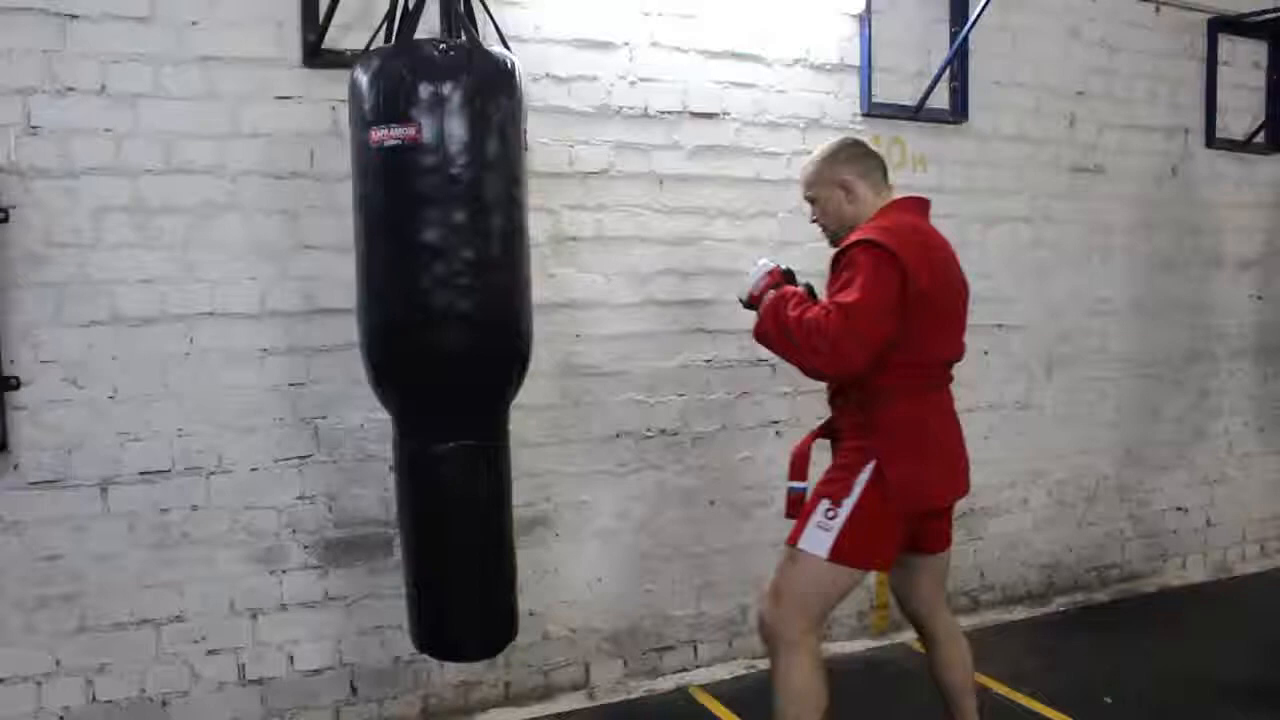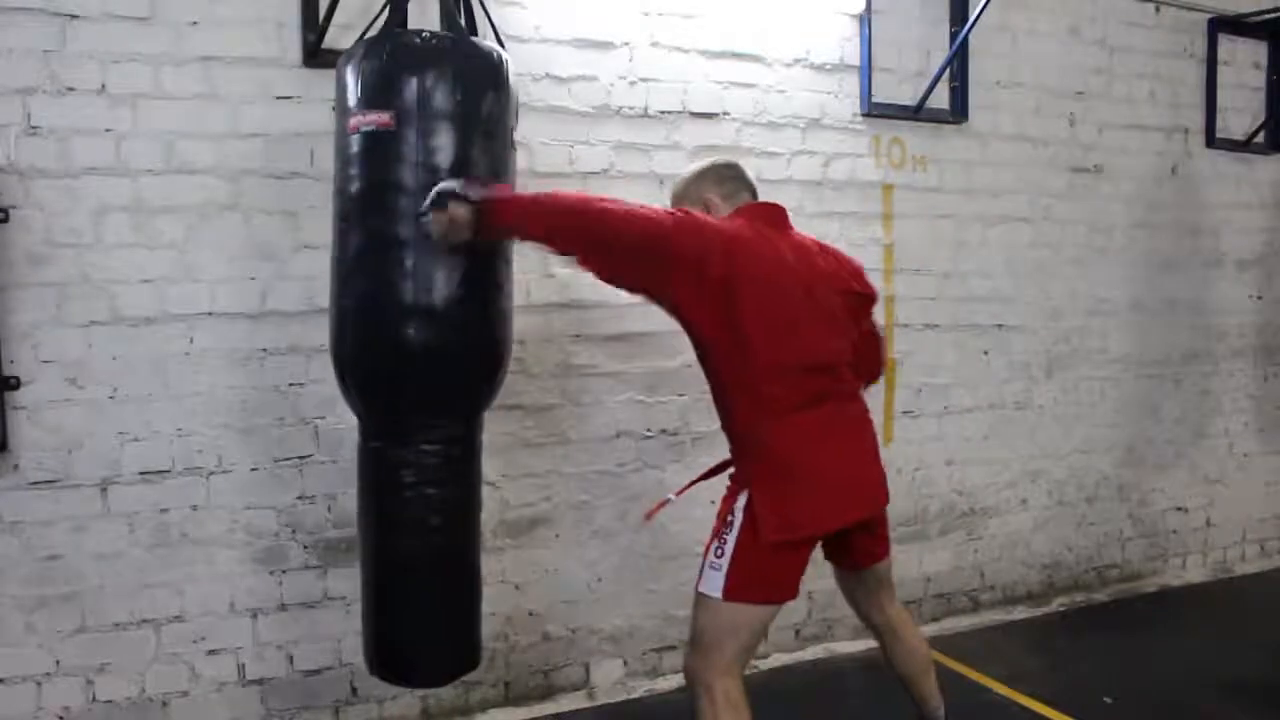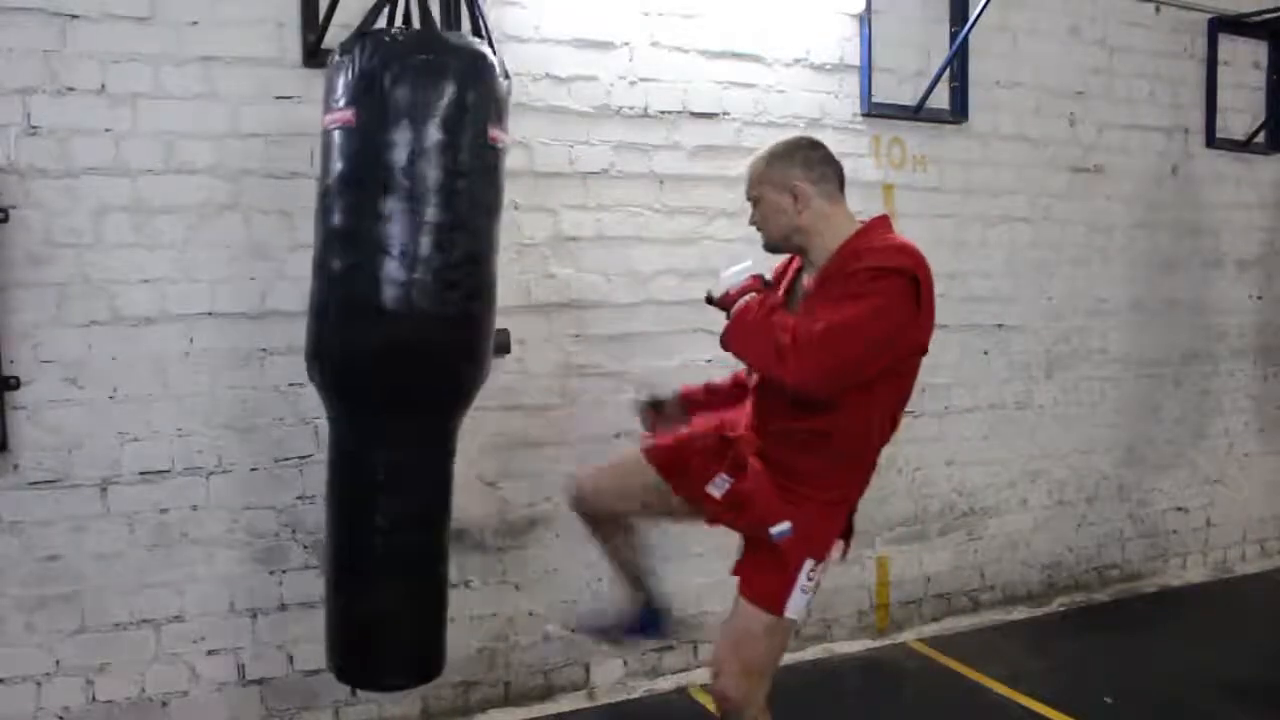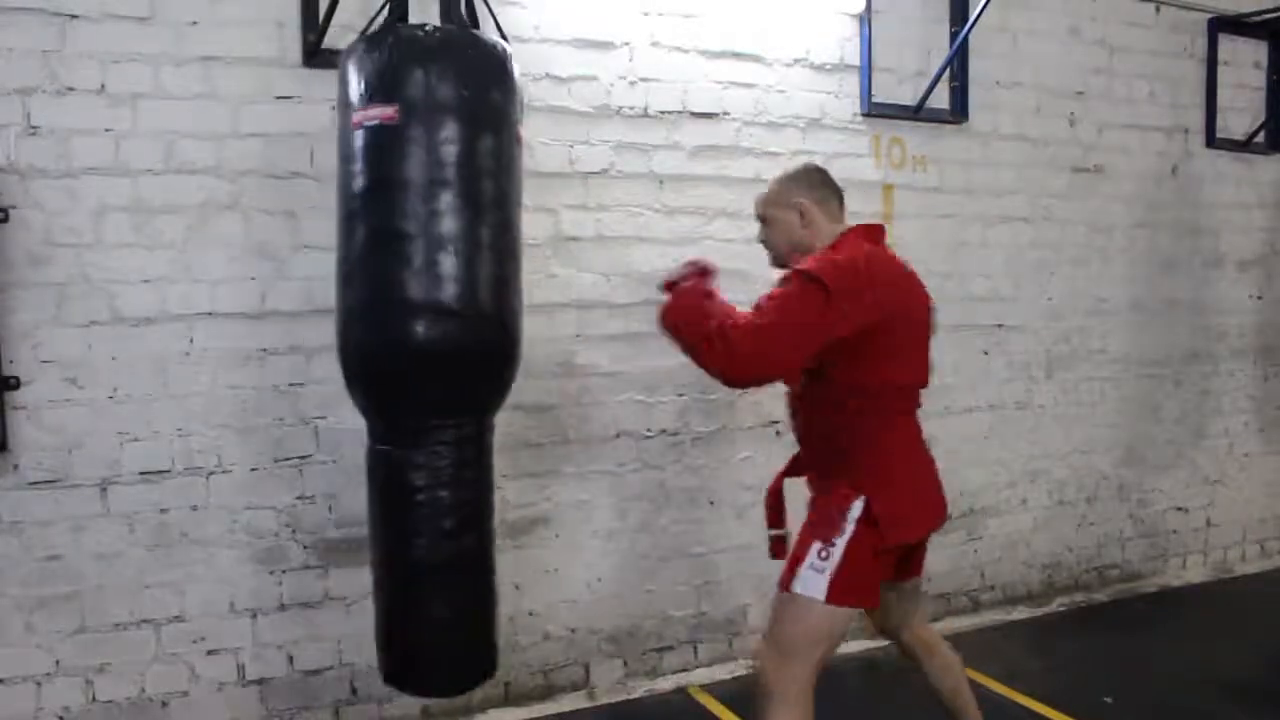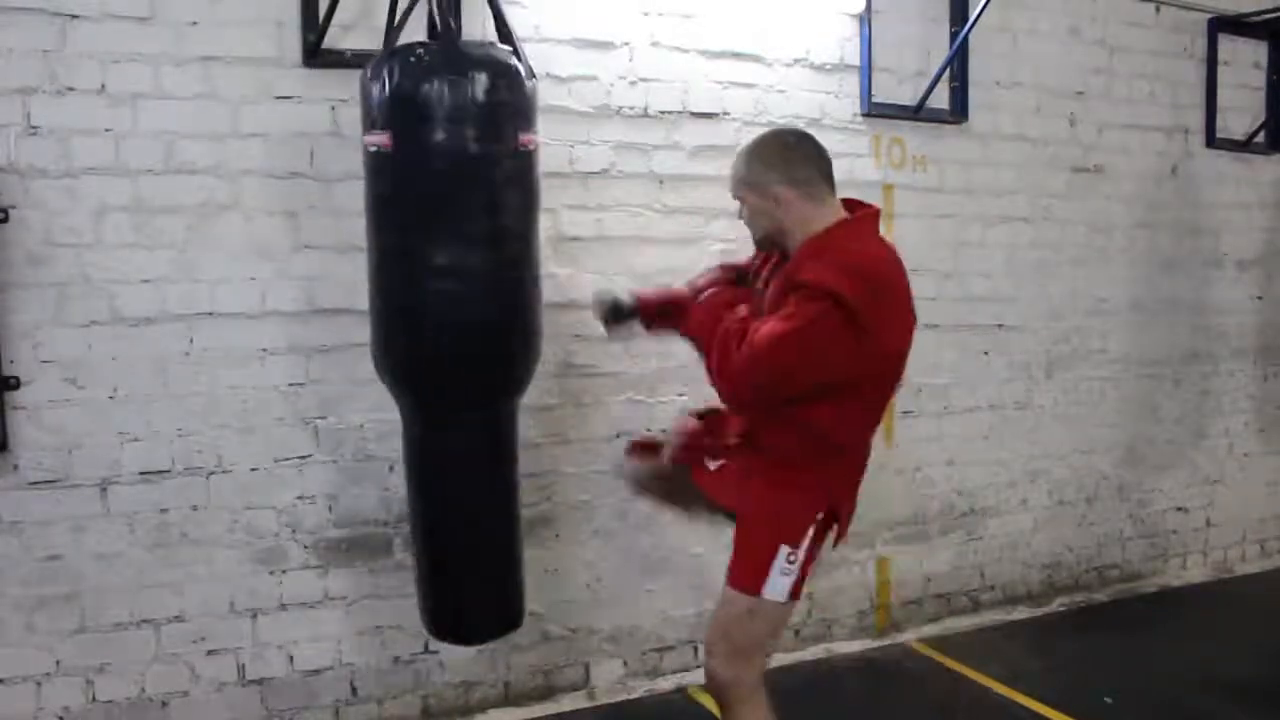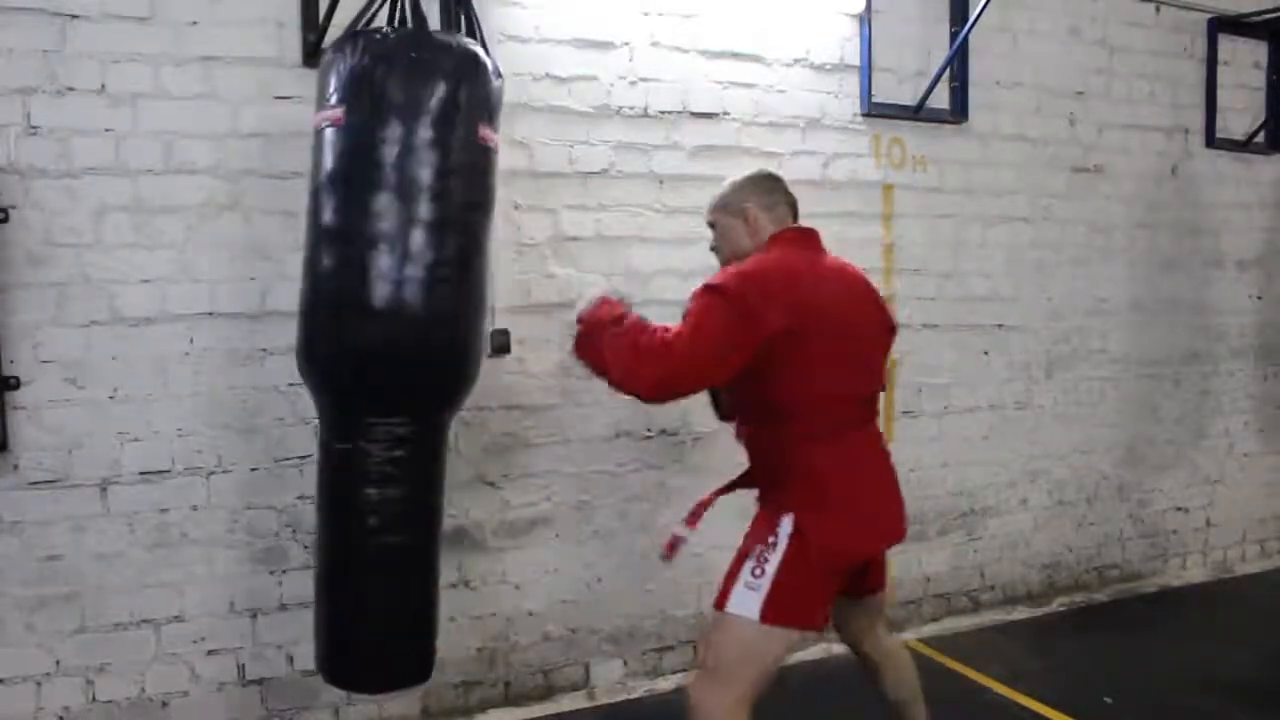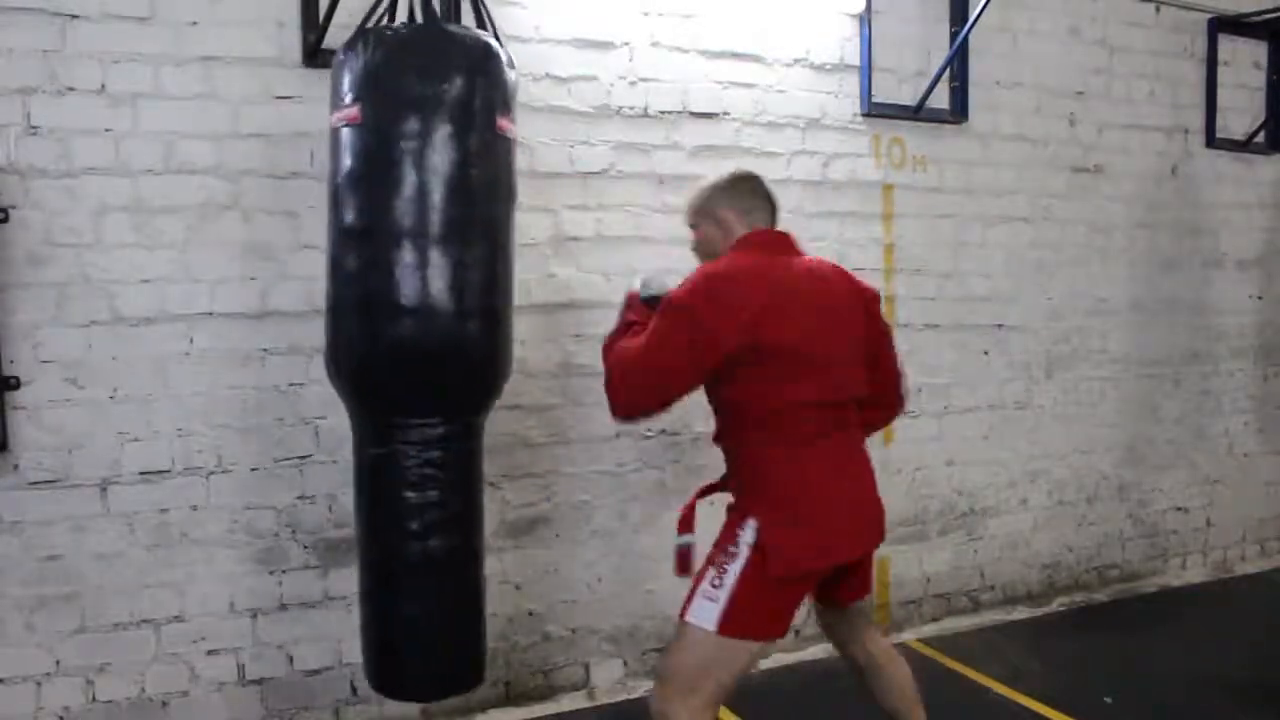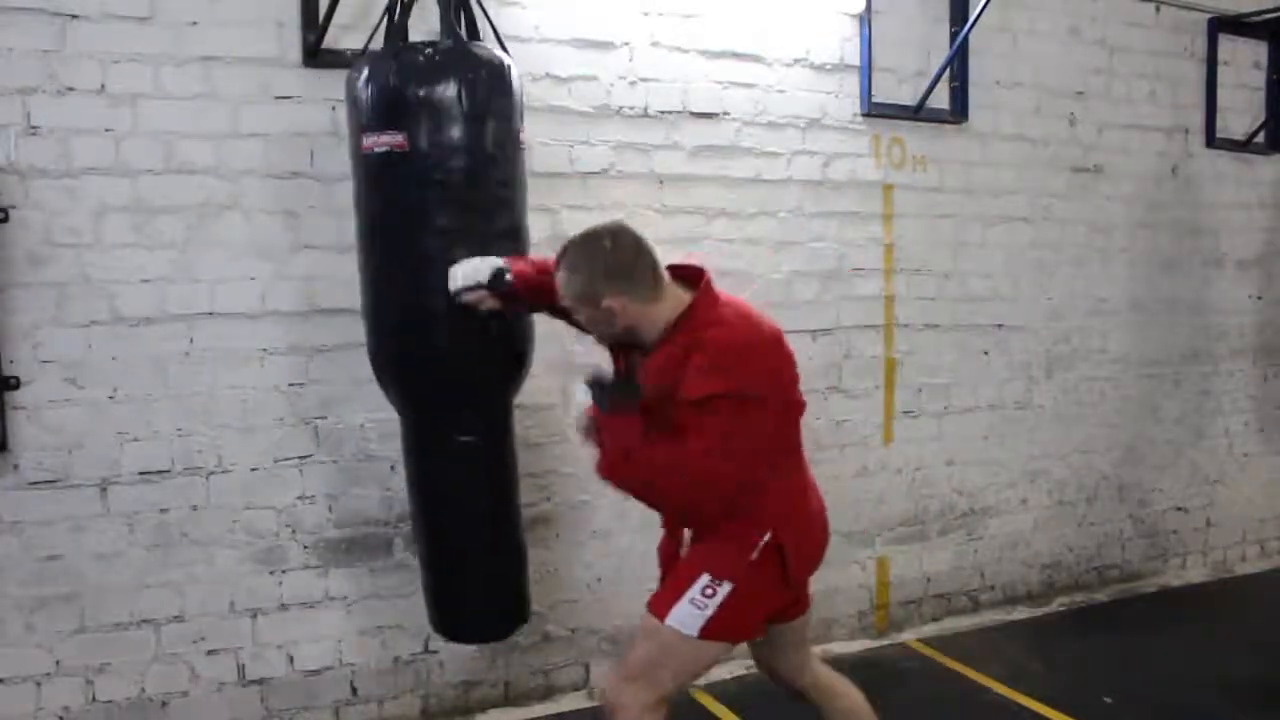
dt=0.7s
person 1, frame 1
left shoulder: (878, 246)
right shoulder: (930, 245)
left elbow: (832, 351)
left wrist: (772, 295)
right wrist: (808, 304)
left hip: (884, 458)
right hip: (927, 453)
left knee: (786, 621)
right knee: (927, 607)
person 1, frame 2
left shoulder: (706, 250)
right shoulder: (833, 264)
left elbow: (600, 225)
right elbow: (865, 363)
left wrist: (482, 209)
left hip: (784, 484)
right hip: (854, 466)
left knee: (713, 672)
right knee: (883, 609)
person 1, frame 3
left shoulder: (889, 272)
right shoulder: (800, 268)
left elbow: (803, 362)
left wrist: (744, 301)
right wrist: (689, 402)
left hip: (806, 490)
right hip: (748, 445)
right knee: (593, 495)
right ankle: (646, 608)
person 1, frame 4
left shoulder: (832, 276)
right shoulder: (885, 275)
left elbow: (745, 354)
left wrist: (688, 293)
left hip: (863, 494)
right hip: (900, 482)
left knee: (783, 668)
right knee: (905, 626)
person 1, frame 5
left shoulder: (848, 279)
right shoulder: (819, 242)
left elbow: (744, 372)
right elbow: (751, 282)
left wrist: (714, 296)
right wrist: (647, 307)
left hip: (797, 472)
right hip: (759, 429)
left knee: (729, 667)
right knee: (651, 471)
person 1, frame 6
left shoulder: (754, 286)
right shoulder: (852, 284)
left elbow: (661, 368)
left wrist: (601, 319)
right wrist: (742, 397)
left hip: (810, 509)
right hip: (862, 495)
right knee: (868, 634)
person 1, frame 7
left shoulder: (723, 286)
right shoulder: (842, 288)
left elbow: (631, 392)
right elbow: (881, 401)
left wrist: (637, 317)
left hip: (780, 517)
right hip: (841, 499)
right knee: (860, 640)
person 1, frame 8
left shoulder: (731, 357)
right shoulder: (668, 294)
left elbow: (696, 491)
right elbow: (560, 280)
left wrist: (616, 423)
right wrist: (509, 278)
left hip: (758, 534)
right hip: (761, 525)
right knee: (796, 667)
